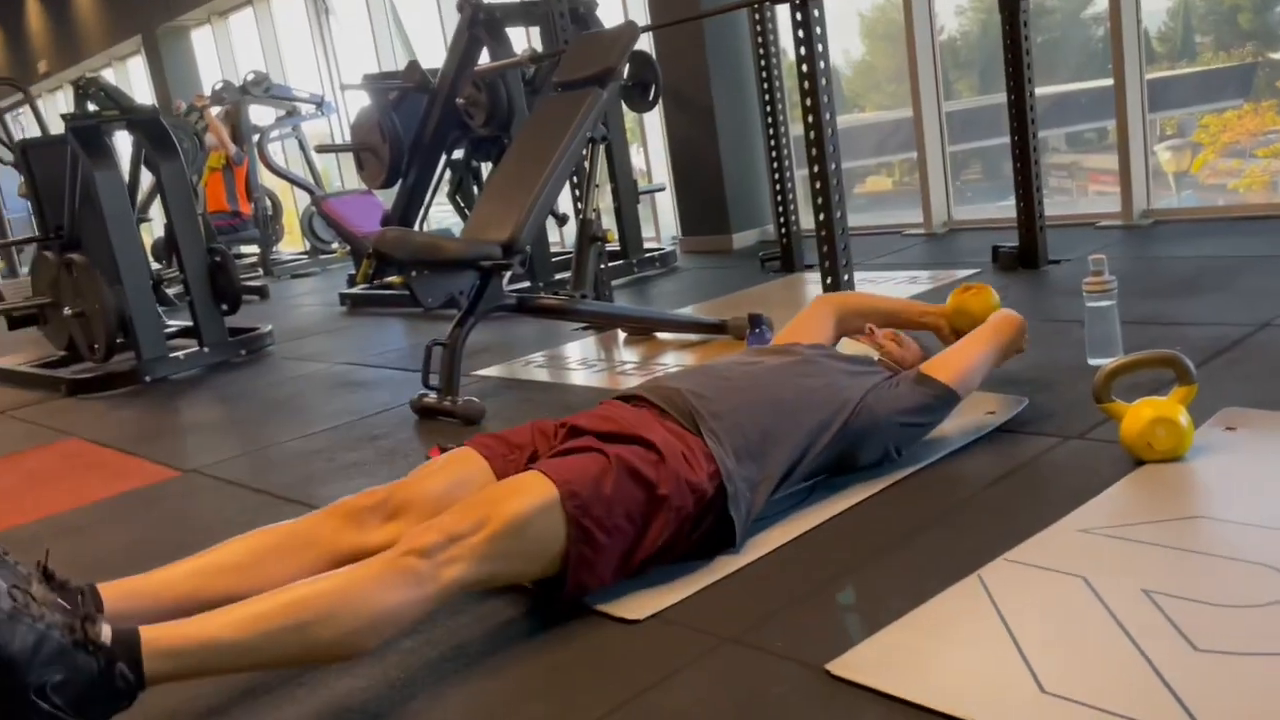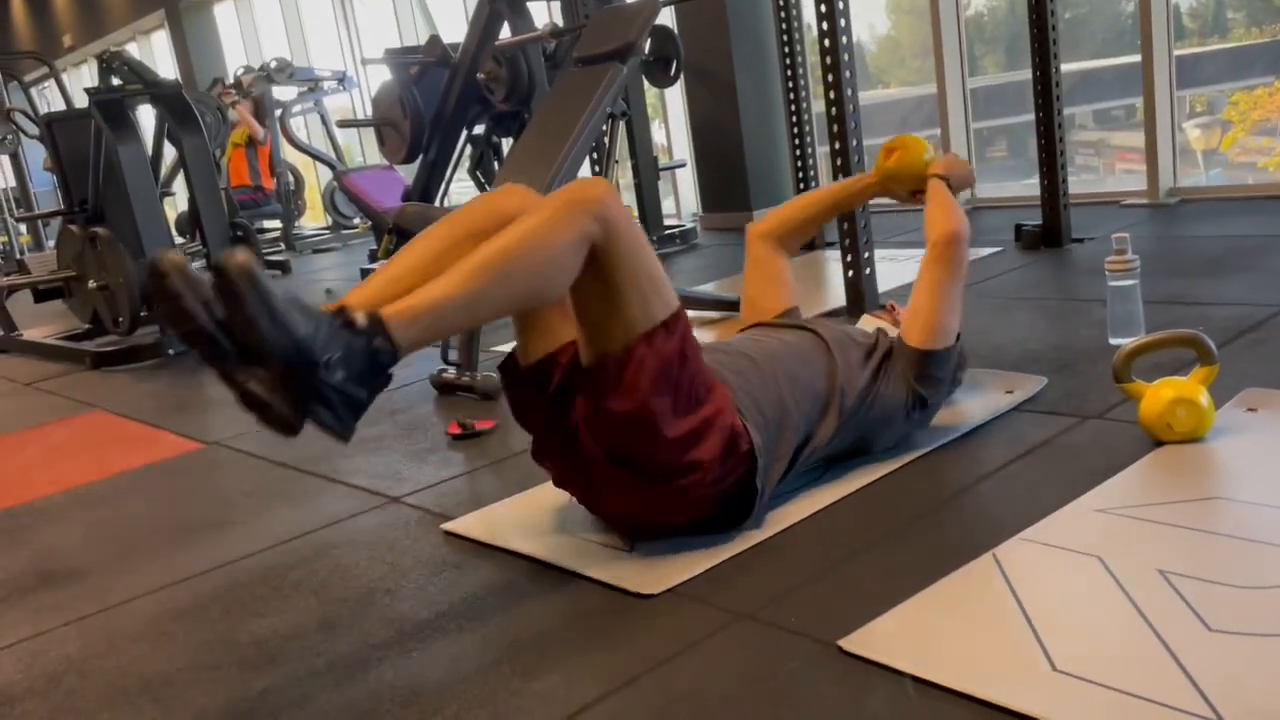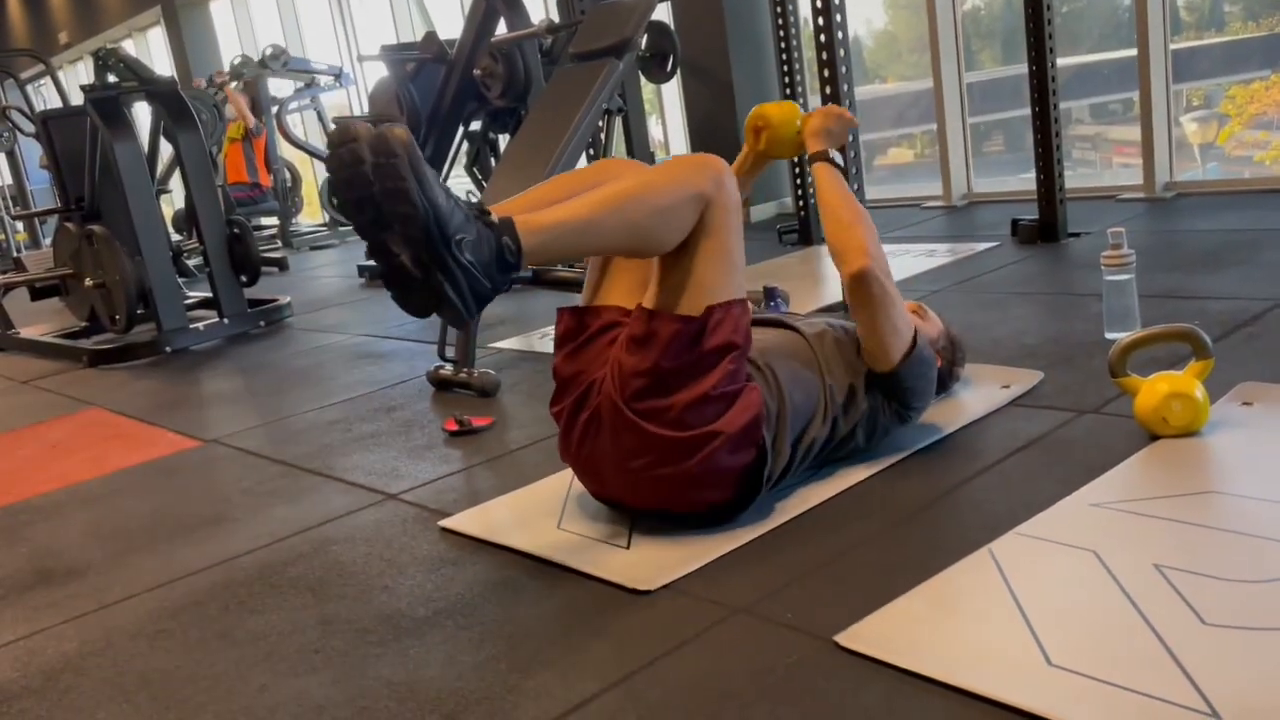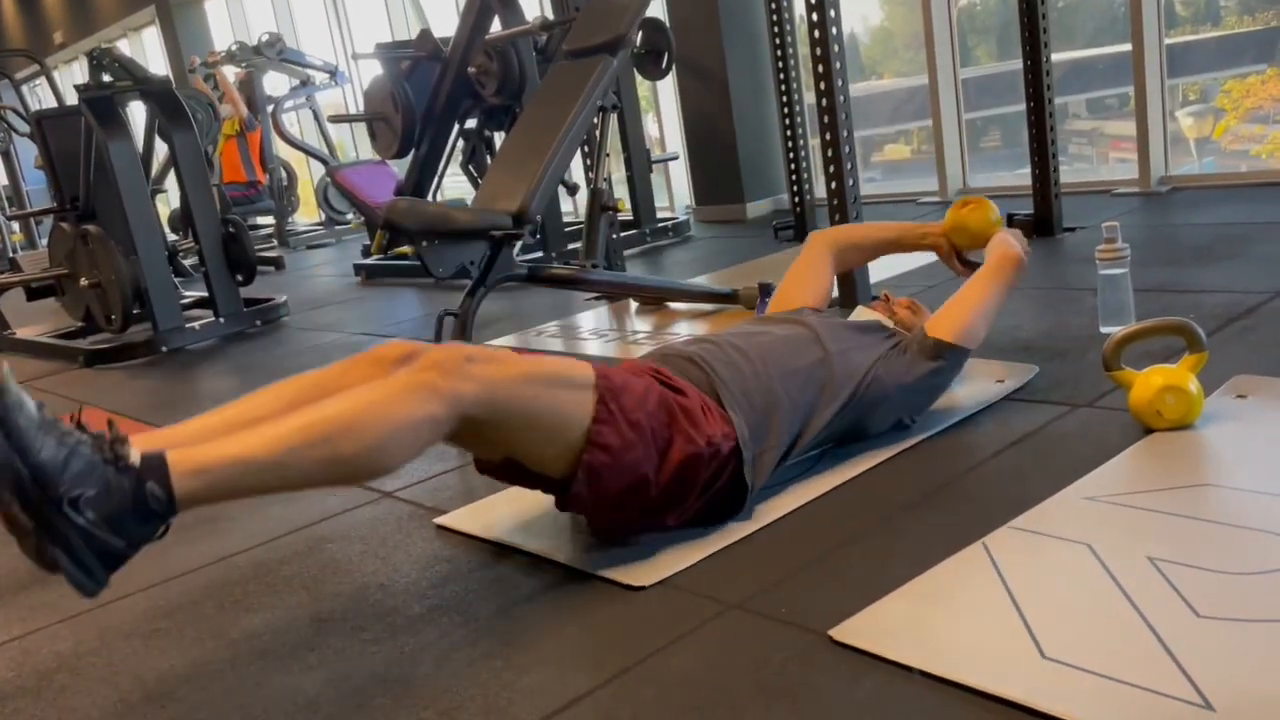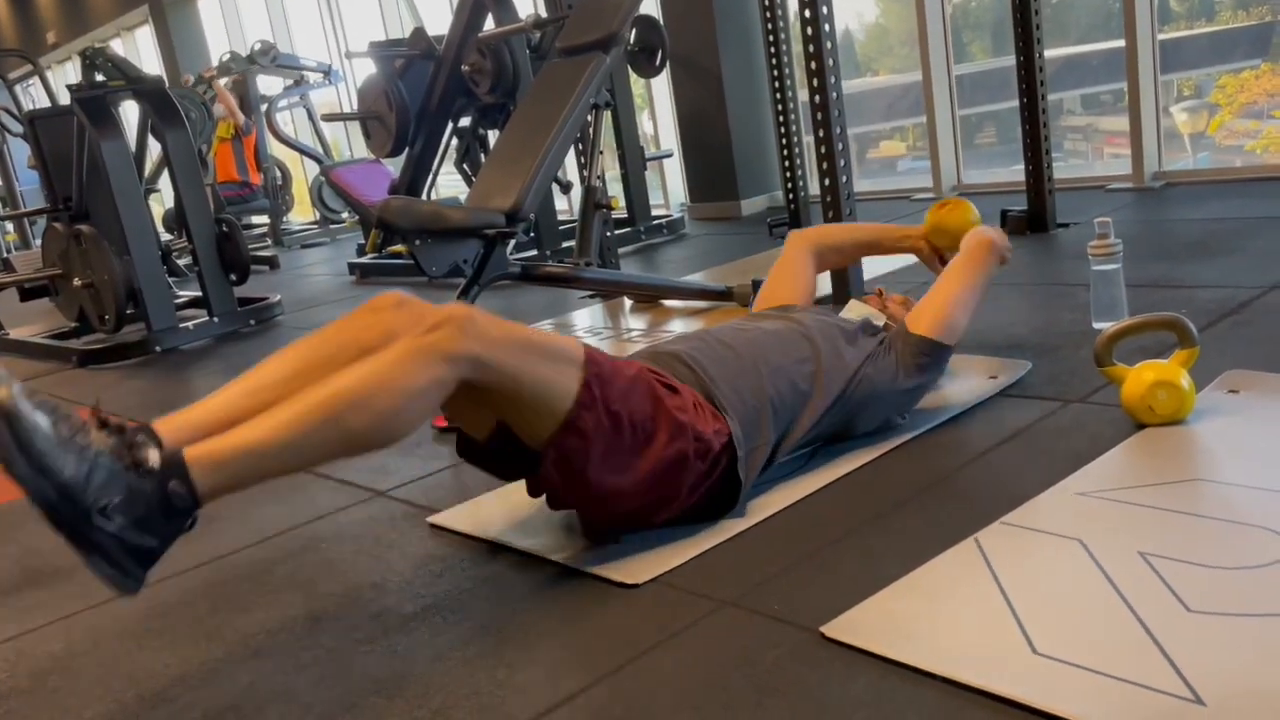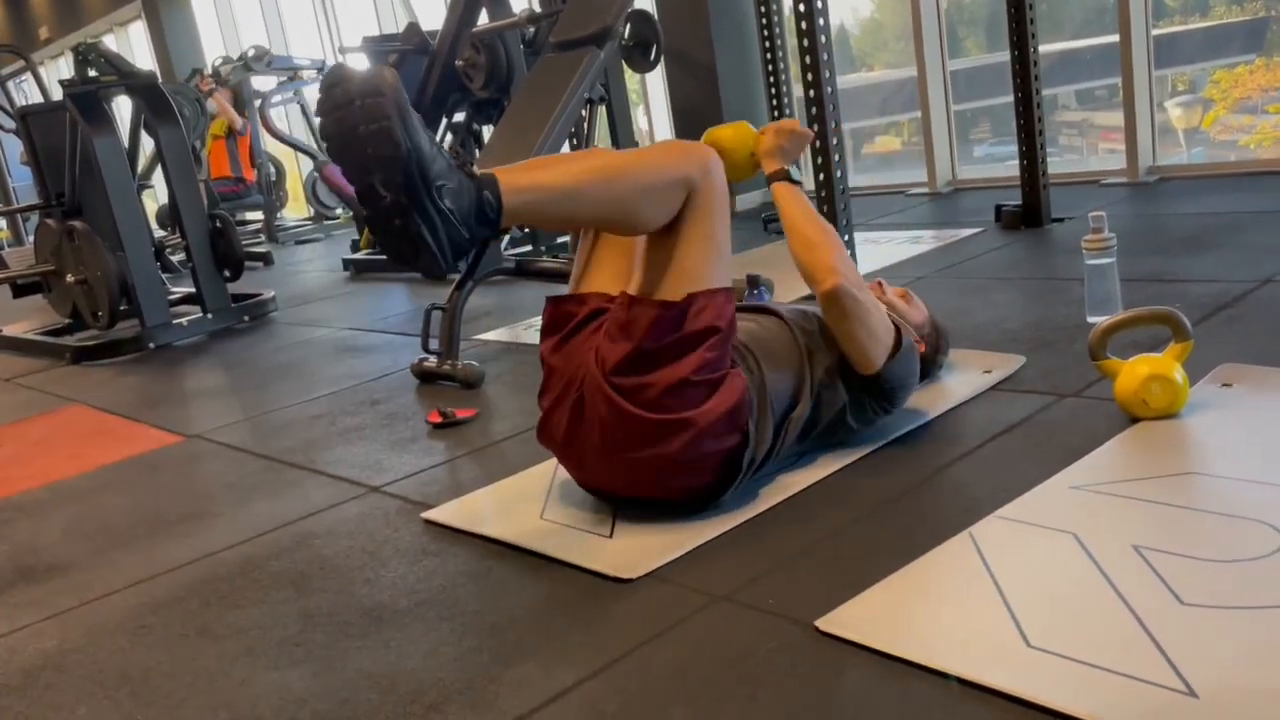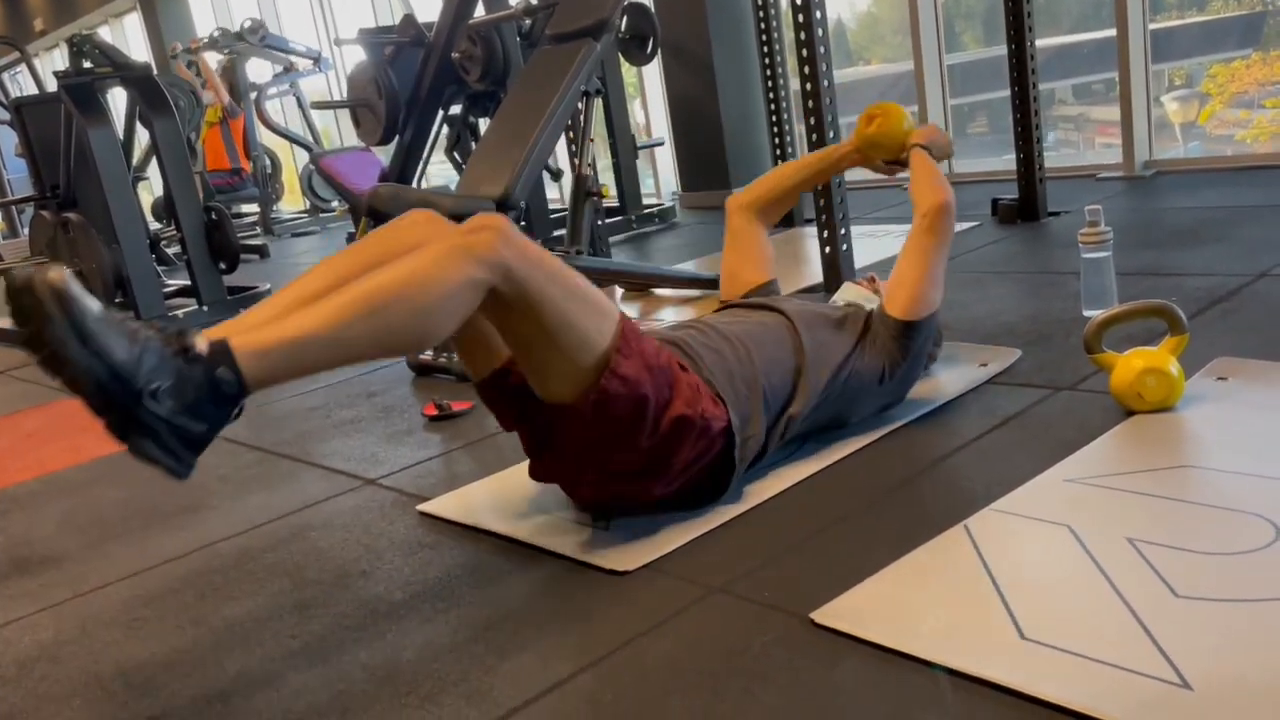
dt=0.7s
person 1, frame 1
left shoulder: (891, 403)
right shoulder: (810, 360)
left elbow: (1001, 337)
right elbow: (831, 299)
left wrist: (1002, 324)
right wrist: (939, 308)
left hip: (680, 471)
right hip: (610, 425)
left knee: (439, 556)
right knee: (378, 516)
right ankle: (90, 613)
person 1, frame 2
left shoulder: (905, 384)
right shoulder: (800, 337)
left elbow: (948, 253)
right elbow: (768, 234)
left wrist: (937, 187)
right wrist: (872, 181)
left hip: (691, 458)
right hip: (602, 444)
left knee: (592, 202)
right knee: (508, 206)
left ankle: (351, 362)
right ankle: (323, 339)
person 1, frame 3
left shoulder: (900, 381)
right shoulder: (793, 338)
left elbow: (864, 272)
right elbow: (713, 257)
left wrist: (820, 156)
right wrist: (754, 157)
left hip: (692, 443)
right hip: (601, 427)
left knee: (701, 178)
right knee: (628, 173)
left ankle: (483, 257)
right ankle: (461, 248)
person 1, frame 4
left shoulder: (900, 367)
right shoulder: (819, 326)
left elbow: (998, 276)
right elbow: (824, 241)
left wrist: (1001, 246)
right wrist: (933, 232)
left hip: (693, 445)
right hip: (640, 392)
left knee: (452, 380)
right knee: (401, 362)
left ankle: (137, 495)
right ankle: (122, 459)
person 1, frame 5
left shoulder: (897, 363)
right shoulder: (805, 321)
left elbow: (975, 270)
right elbow: (804, 240)
left wrist: (977, 240)
right wrist: (912, 237)
left hip: (681, 453)
right hip: (621, 413)
left knee: (455, 338)
right knee: (397, 313)
left ankle: (162, 489)
right ankle: (147, 452)
person 1, frame 6
left shoulder: (885, 369)
right shoulder: (776, 327)
left elbow: (841, 287)
right elbow: (685, 253)
left wrist: (778, 174)
right wrist: (731, 173)
left hip: (674, 426)
right hip: (588, 405)
left knee: (691, 165)
right knee: (614, 175)
left ankle: (466, 204)
right ankle: (453, 204)
person 1, frame 7
left shoulder: (877, 355)
right shoulder: (774, 313)
left elbow: (934, 222)
right elbow: (743, 208)
left wrist: (921, 156)
right wrist: (848, 151)
left hip: (674, 427)
right hip: (592, 416)
left knee: (485, 243)
right knee: (419, 230)
left ankle: (198, 391)
right ankle: (183, 361)
